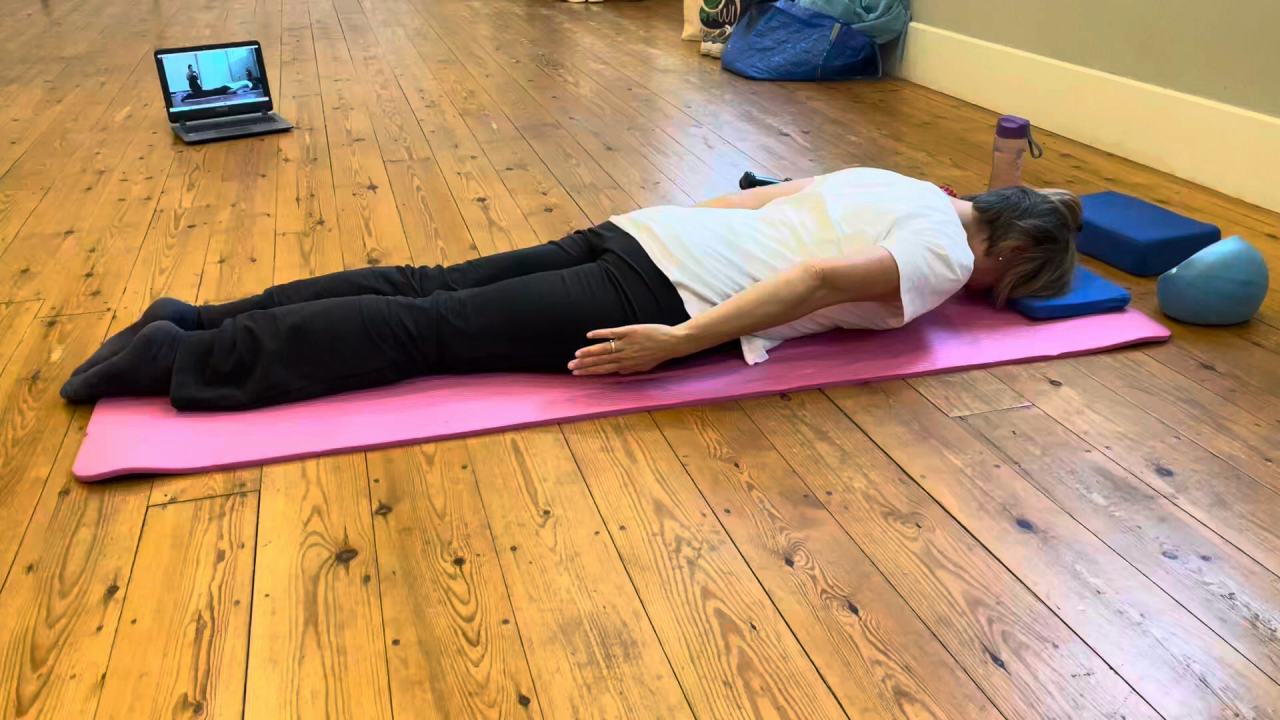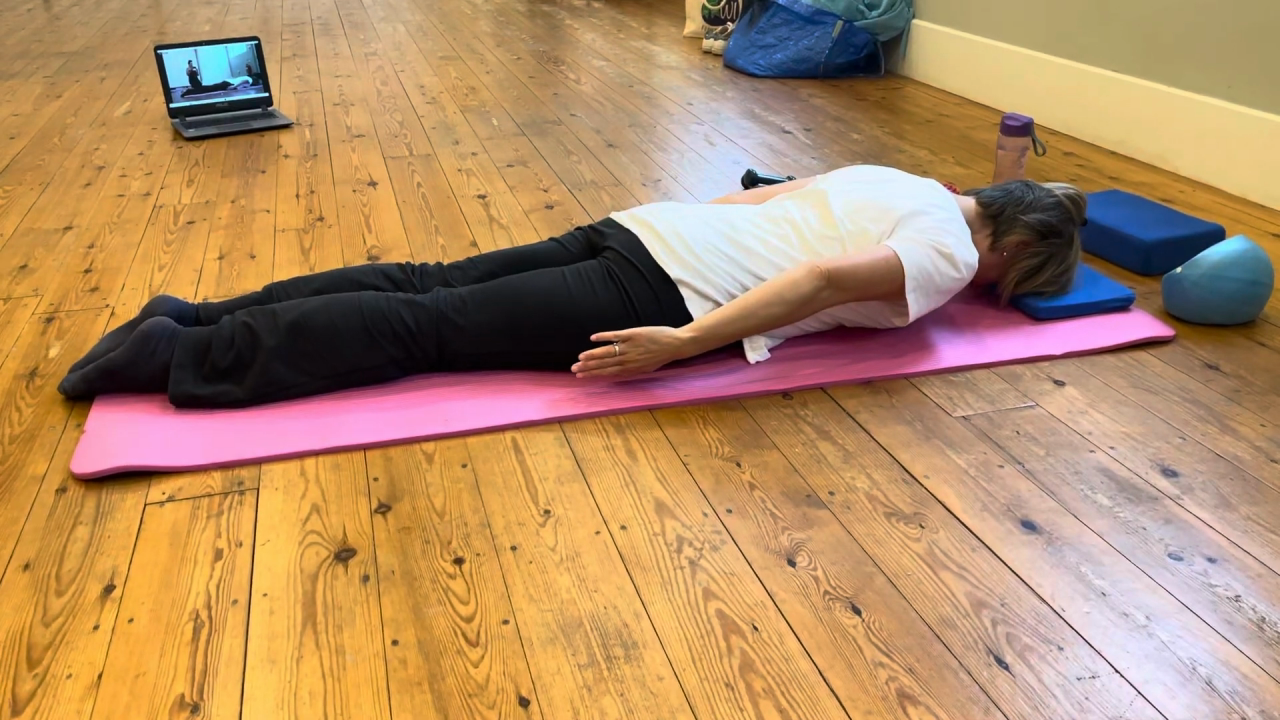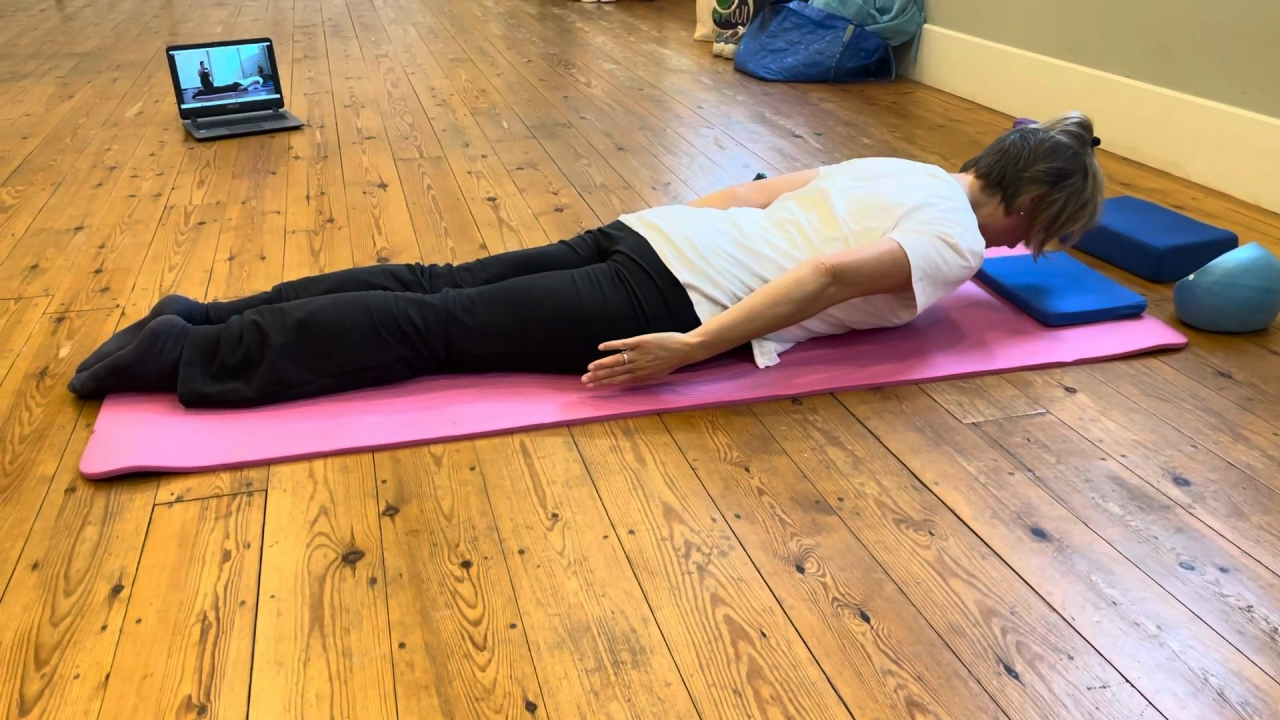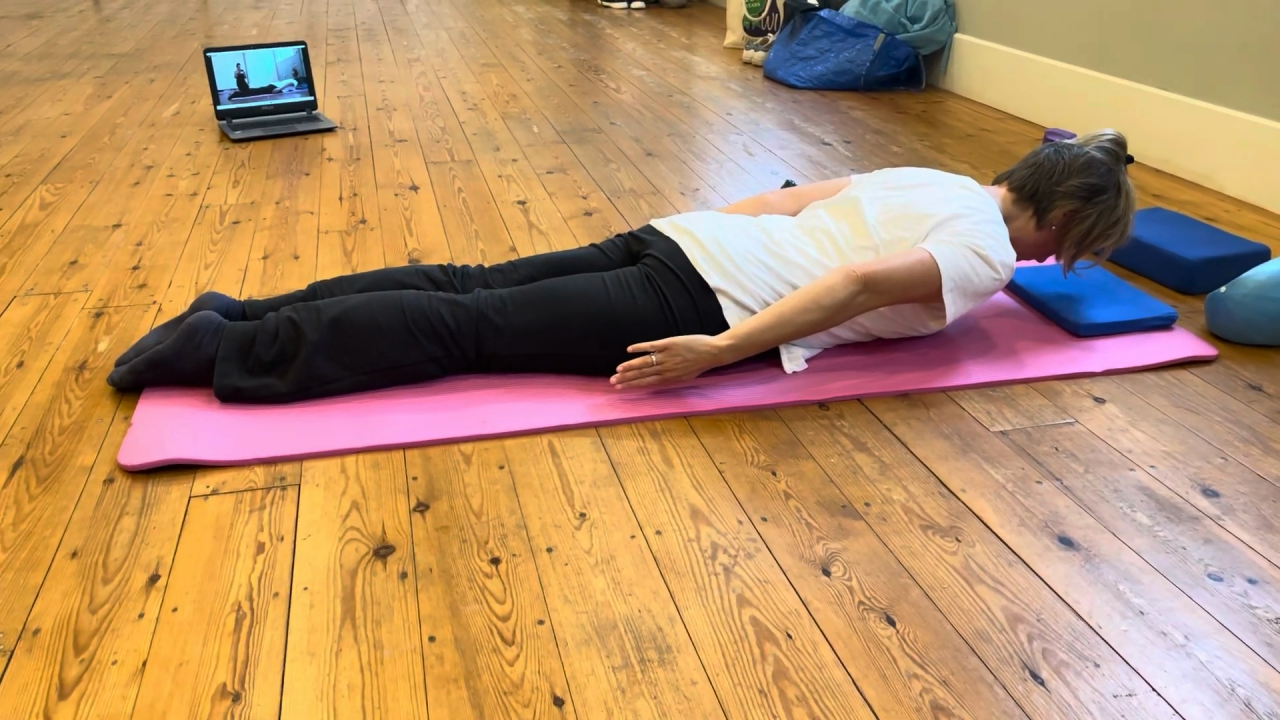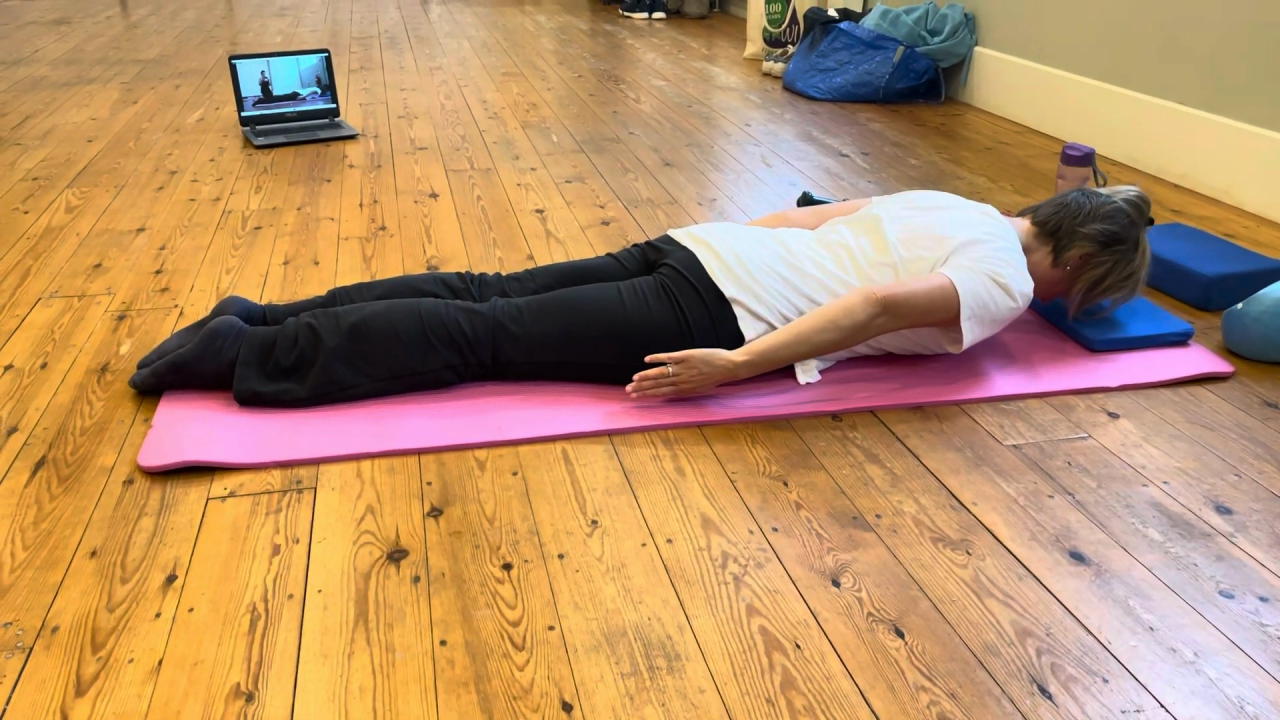
dt=1s
person 1, frame 1
left shoulder: (899, 187)
right shoulder: (942, 255)
right elbow: (820, 278)
right wrist: (679, 340)
left hip: (646, 233)
right hip: (672, 288)
left knee: (431, 289)
right knee: (433, 332)
left ankle: (193, 317)
right ankle: (180, 359)
person 1, frame 2
left shoulder: (901, 183)
right shoulder: (950, 253)
right elbow: (828, 279)
right wrist: (684, 342)
left hip: (645, 231)
right hip: (669, 290)
left knee: (431, 288)
right knee: (433, 331)
left ankle: (191, 318)
right ankle: (178, 358)
person 1, frame 3
left shoulder: (902, 170)
right shoulder: (956, 240)
right elbow: (835, 275)
right wrist: (690, 348)
left hip: (652, 236)
right hip: (683, 295)
left knee: (438, 289)
right knee: (441, 331)
left ankle: (200, 317)
right ankle: (185, 358)
person 1, frame 4
left shoulder: (933, 180)
right shoulder: (988, 251)
right elbow: (865, 282)
right wrist: (719, 350)
left hip: (682, 238)
right hip: (706, 300)
left knee: (468, 291)
right knee: (473, 332)
left ankle: (238, 313)
right ankle: (225, 352)
person 1, frame 5
left shoulder: (952, 206)
right shoulder: (1003, 279)
right elbow: (883, 303)
right wrist: (739, 364)
left hip: (701, 250)
right hip: (714, 309)
left knee: (484, 297)
right knee: (486, 339)
left ankle: (255, 319)
right ankle: (239, 355)
